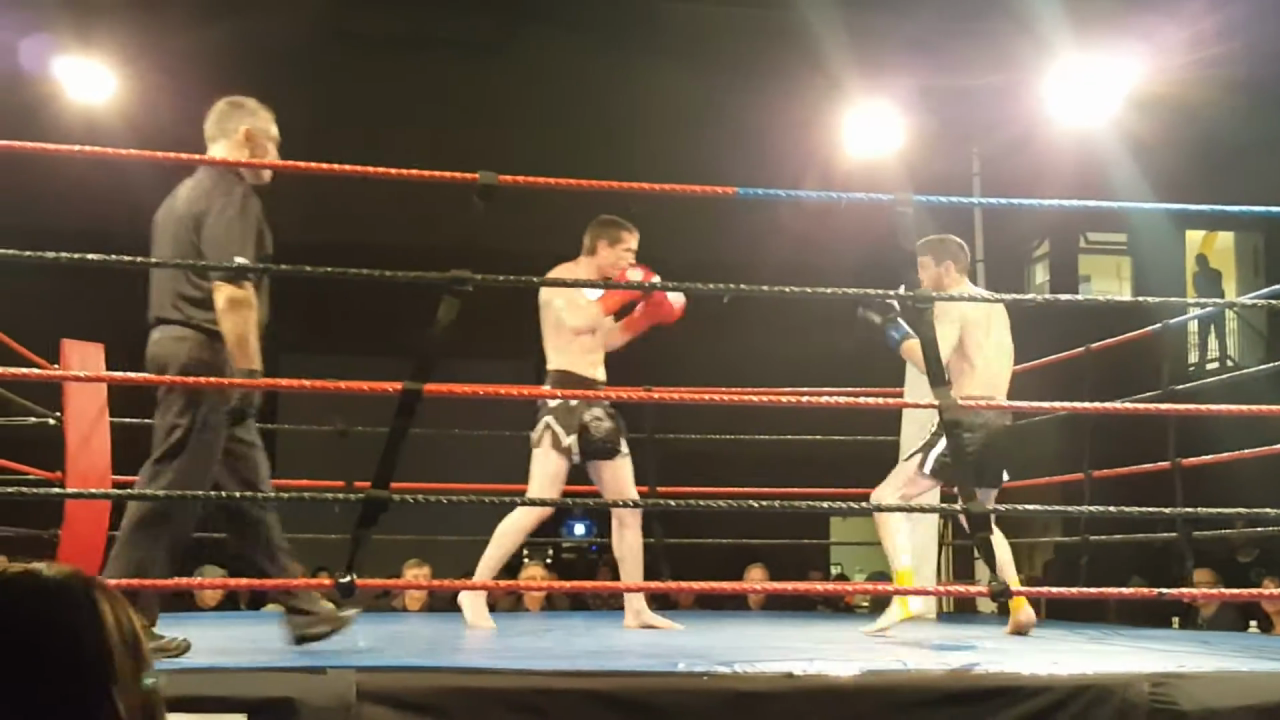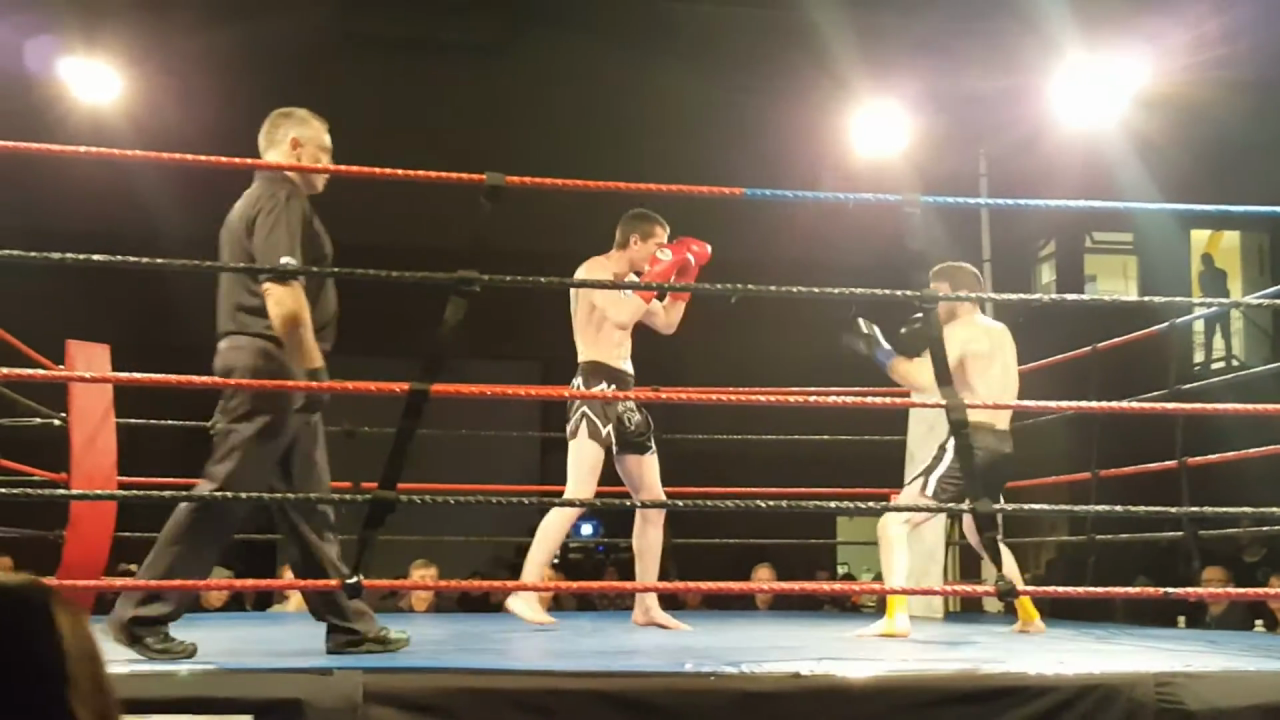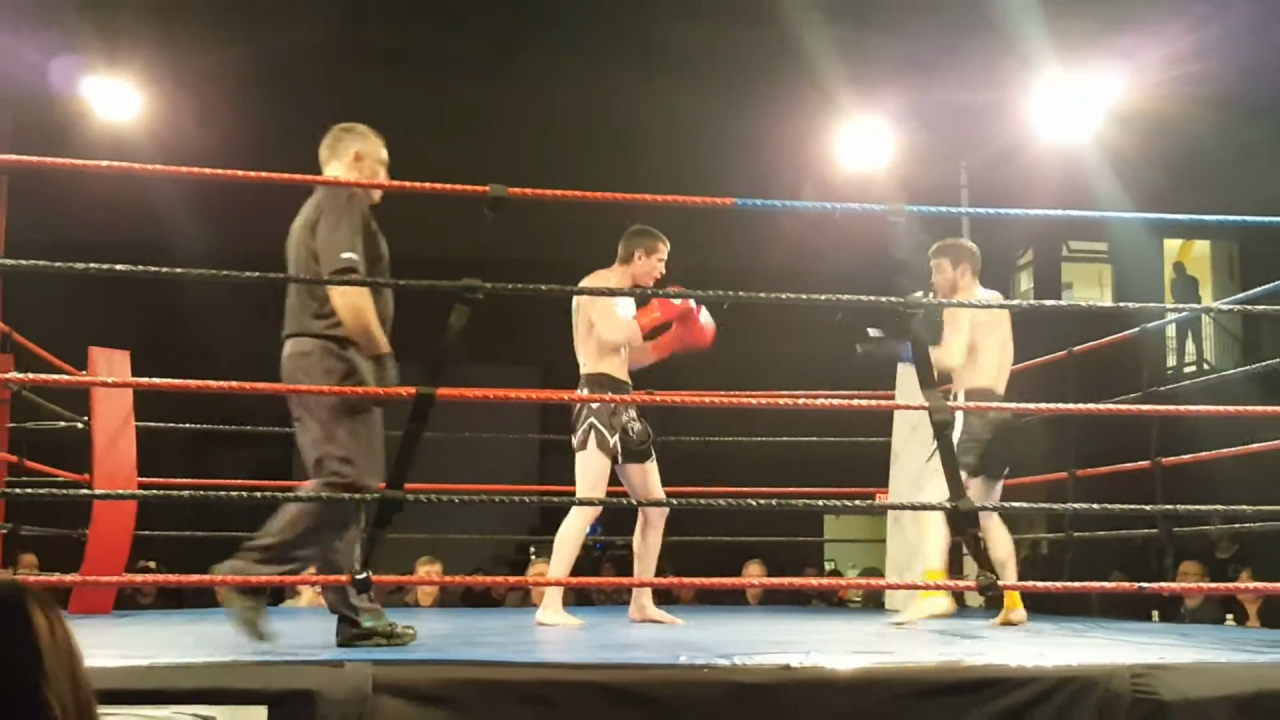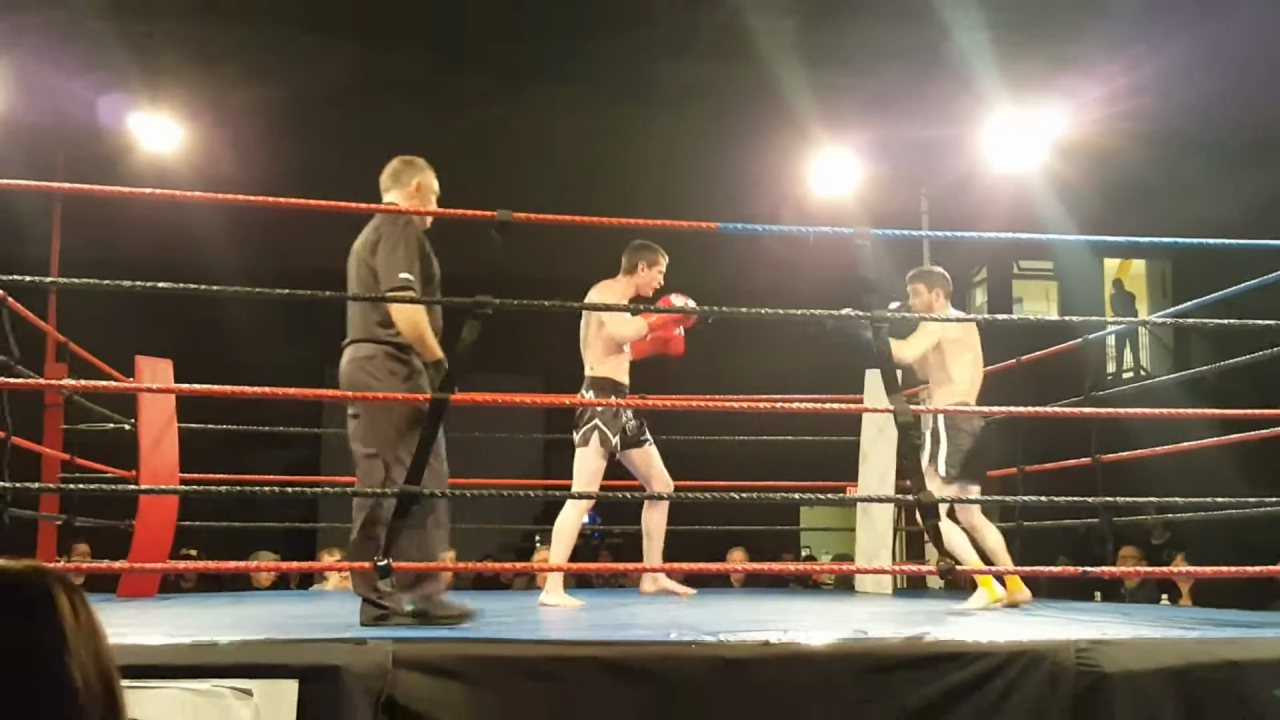
dt=0.2s
person 1, frame 1
left shoulder: (184, 193)
right shoulder: (232, 195)
right elbow: (232, 293)
right wrist: (249, 372)
left hip: (177, 343)
right hip: (204, 352)
left knee: (248, 484)
right knee: (172, 488)
person 1, frame 2
left shoulder: (252, 202)
right shoulder: (283, 201)
right elbow: (283, 295)
right wrist: (314, 367)
left hip: (251, 358)
right hip: (271, 361)
left knee: (306, 499)
right knee: (224, 494)
person 1, frame 3
left shoulder: (317, 209)
right shoulder: (343, 203)
right elbow: (345, 288)
right wrist: (381, 352)
left hip: (311, 355)
right hip: (334, 358)
left knee: (343, 487)
right knee: (348, 481)
right ankle: (254, 570)
person 1, frame 4
left shoulder: (370, 234)
right shoulder: (400, 228)
right elbow: (403, 304)
right wrist: (436, 360)
left hip: (360, 361)
right hip: (390, 363)
left knee: (378, 485)
right knee: (421, 479)
left ankle: (377, 598)
right ankle: (418, 591)
person 2, frame 1
left shoulder: (598, 289)
right shoulder: (562, 279)
right elbow: (575, 323)
left wrist: (647, 314)
right wrist: (622, 294)
left hip: (596, 401)
right hip: (565, 398)
left knee: (629, 506)
right knee: (539, 505)
left ankle: (636, 608)
right ankle: (475, 591)
person 2, frame 2
left shoulder: (628, 280)
right shoulder: (594, 270)
left elbow: (666, 323)
right elbow: (622, 316)
left wrist: (685, 274)
right wrist: (659, 275)
left hip: (624, 393)
right hip: (595, 387)
left knee: (653, 502)
right knee: (579, 497)
left ankle: (646, 605)
right ankle: (525, 591)
person 2, frame 3
left shoulder: (624, 297)
right shoulder: (597, 285)
right elbow: (611, 336)
left wrist: (681, 336)
right wrist: (660, 310)
left hip: (622, 403)
right hip: (599, 399)
left knee: (655, 505)
right knee: (589, 505)
left ankle: (642, 602)
right ankle: (550, 604)
person 2, frame 4
left shoulder: (620, 302)
right shoulder: (605, 293)
right elbow: (625, 332)
left wrist: (658, 341)
right wrist: (664, 316)
left hip: (619, 403)
right hip: (601, 401)
left knee: (661, 485)
right knee: (583, 497)
left ankle: (653, 574)
right ankle: (553, 588)
person 3, frame 1
left shoulder: (952, 302)
right shoulder: (990, 303)
left elbow: (932, 359)
left wrist: (896, 331)
right wrist: (903, 325)
left hip: (966, 419)
right hip: (995, 419)
left knee: (886, 499)
right knee: (978, 520)
left ankle: (905, 597)
right ankle: (1020, 607)
person 3, frame 2
left shoulder: (959, 331)
right shoulder: (998, 332)
left elbow: (922, 380)
left wrist: (881, 351)
right wrist: (929, 346)
left hip: (967, 443)
right hip: (998, 444)
left knee: (893, 522)
right knee: (979, 532)
left ankle: (895, 615)
right ankle: (1029, 615)
person 3, frame 3
left shoulder: (961, 307)
right shoulder: (993, 302)
left elbow: (950, 359)
left hip: (971, 410)
right hip: (994, 412)
right knee: (985, 515)
left ankle: (933, 594)
right ankle: (1013, 604)
person 3, frame 4
left shoulder: (938, 323)
right shoulder: (962, 323)
left elbow: (905, 354)
left hip: (948, 423)
right hip: (964, 421)
right knee: (970, 516)
left ankle: (988, 585)
right ankle: (1016, 587)
